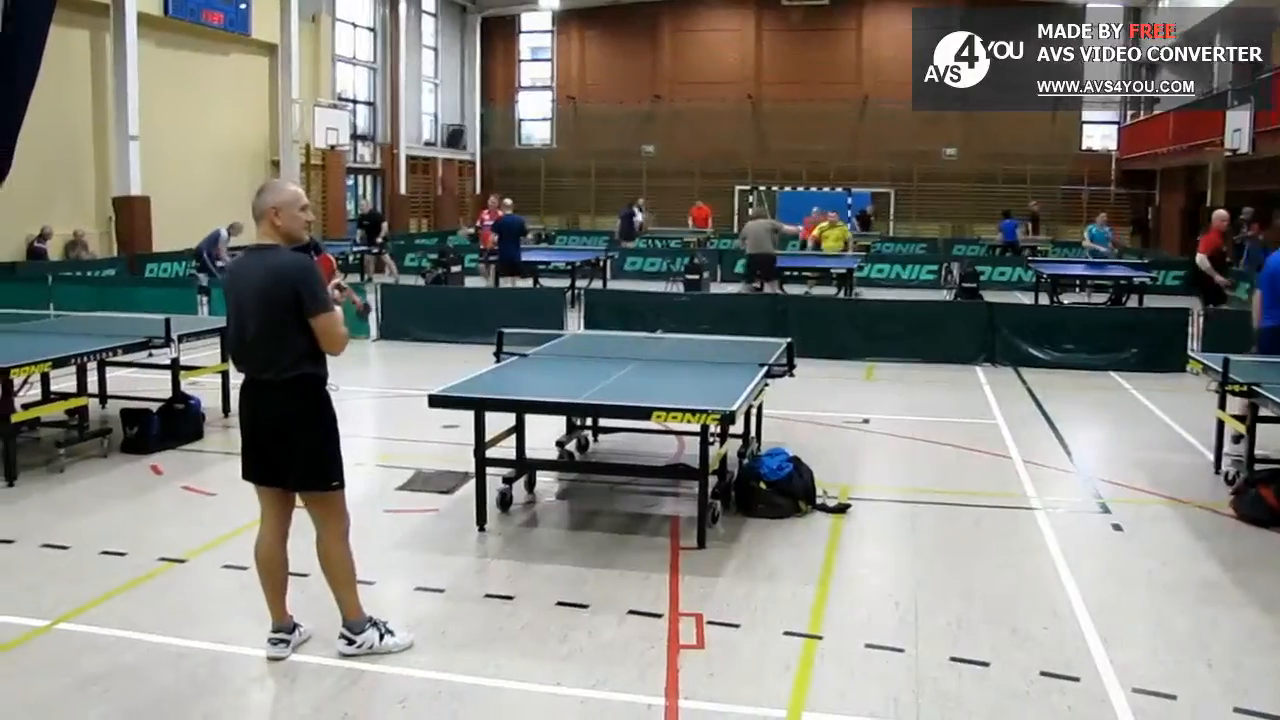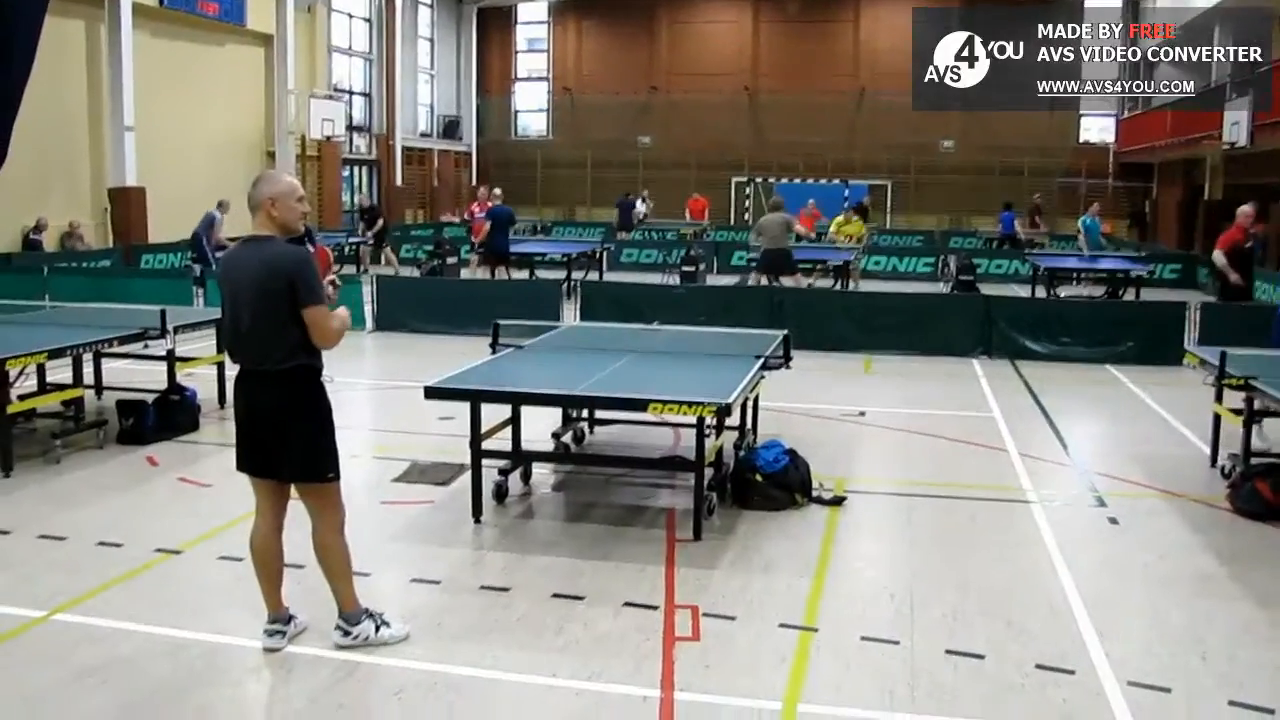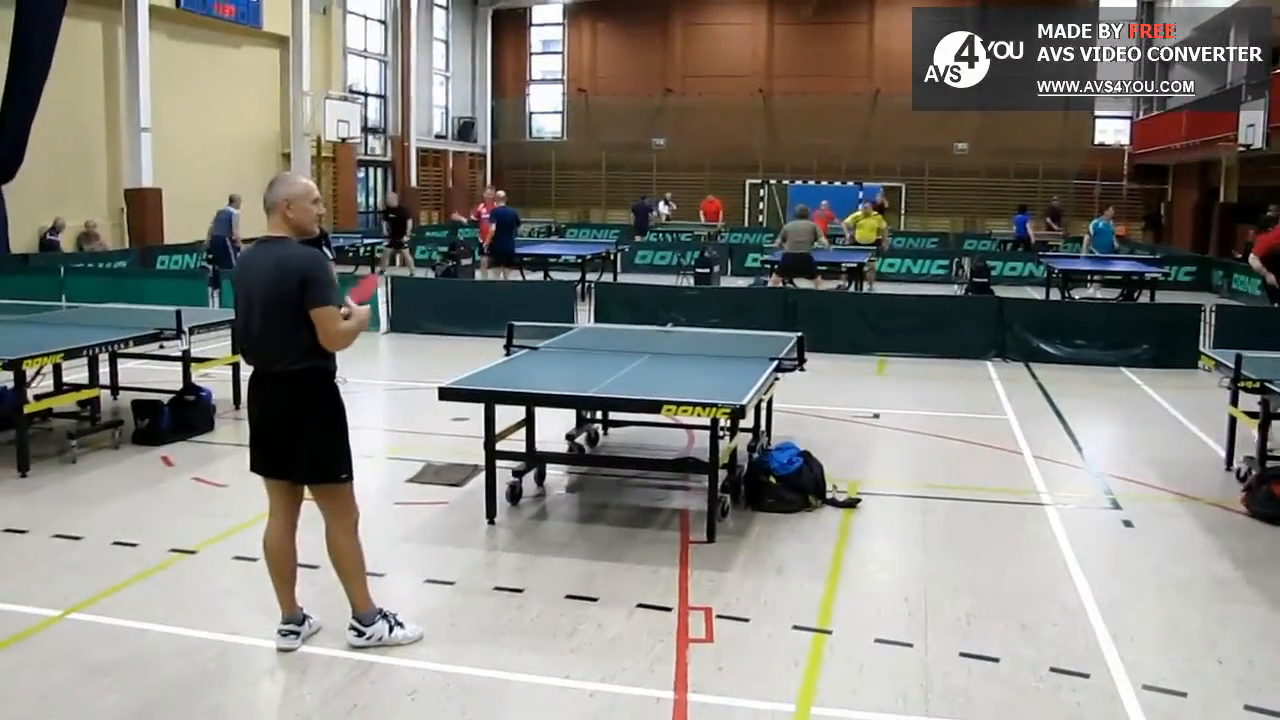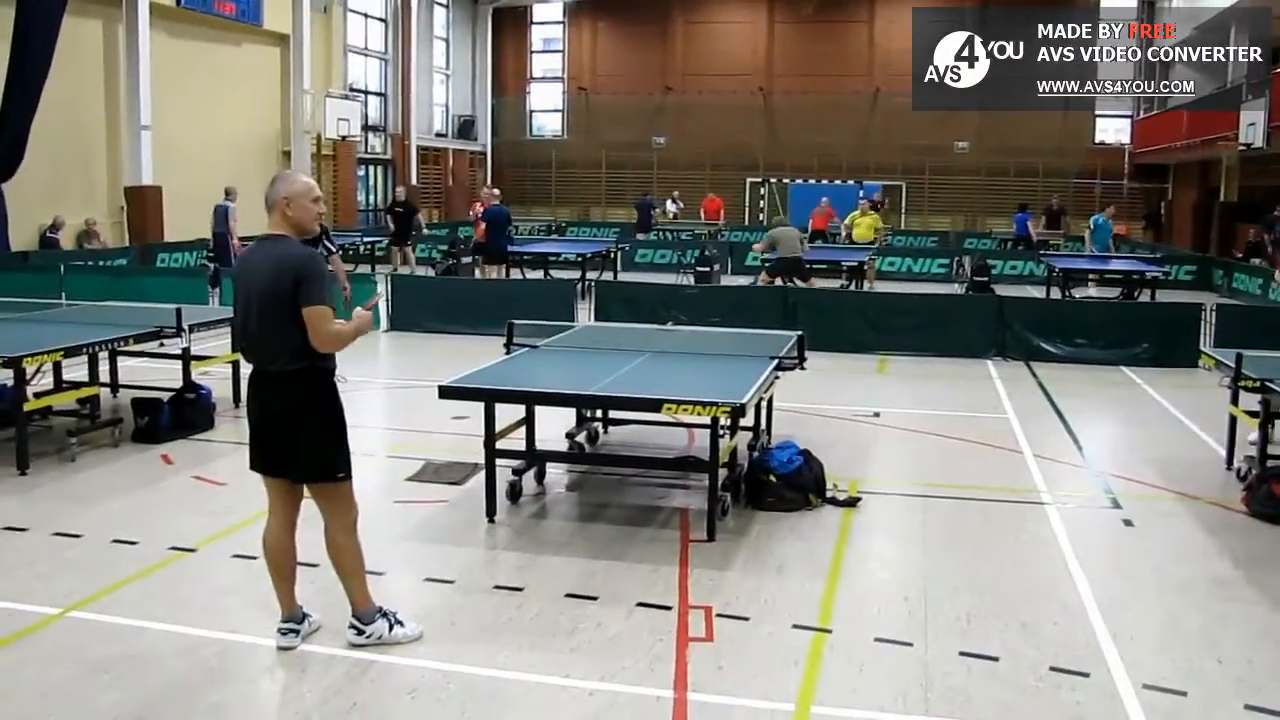
dt=0.3s
person 1, frame 1
left shoulder: (235, 271)
right shoulder: (298, 267)
right elbow: (334, 344)
right wrist: (333, 313)
left hip: (257, 399)
right hip: (300, 401)
left knee: (273, 519)
right knee: (332, 521)
left ankle: (281, 629)
right ankle: (356, 628)
person 1, frame 2
left shoulder: (230, 262)
right shoulder: (294, 259)
right elbow: (325, 338)
right wrist: (341, 317)
left hip: (251, 392)
right hip: (295, 393)
left knee: (268, 511)
right knee: (327, 513)
left ankle: (276, 621)
right ankle: (352, 620)
person 1, frame 3
left shoulder: (245, 262)
right shoulder: (308, 261)
right elbow: (333, 339)
right wrist: (358, 319)
left hip: (264, 392)
right hip: (308, 395)
left knee: (281, 512)
right knee: (341, 514)
left ankle: (290, 621)
right ankle: (366, 620)
person 1, frame 4
left shoulder: (245, 261)
right shoulder: (304, 260)
right elbow: (324, 339)
right wrist: (359, 325)
left hip: (263, 392)
right hip: (306, 395)
left knee: (281, 512)
right knee: (340, 513)
left ankle: (290, 619)
right ankle: (366, 619)
